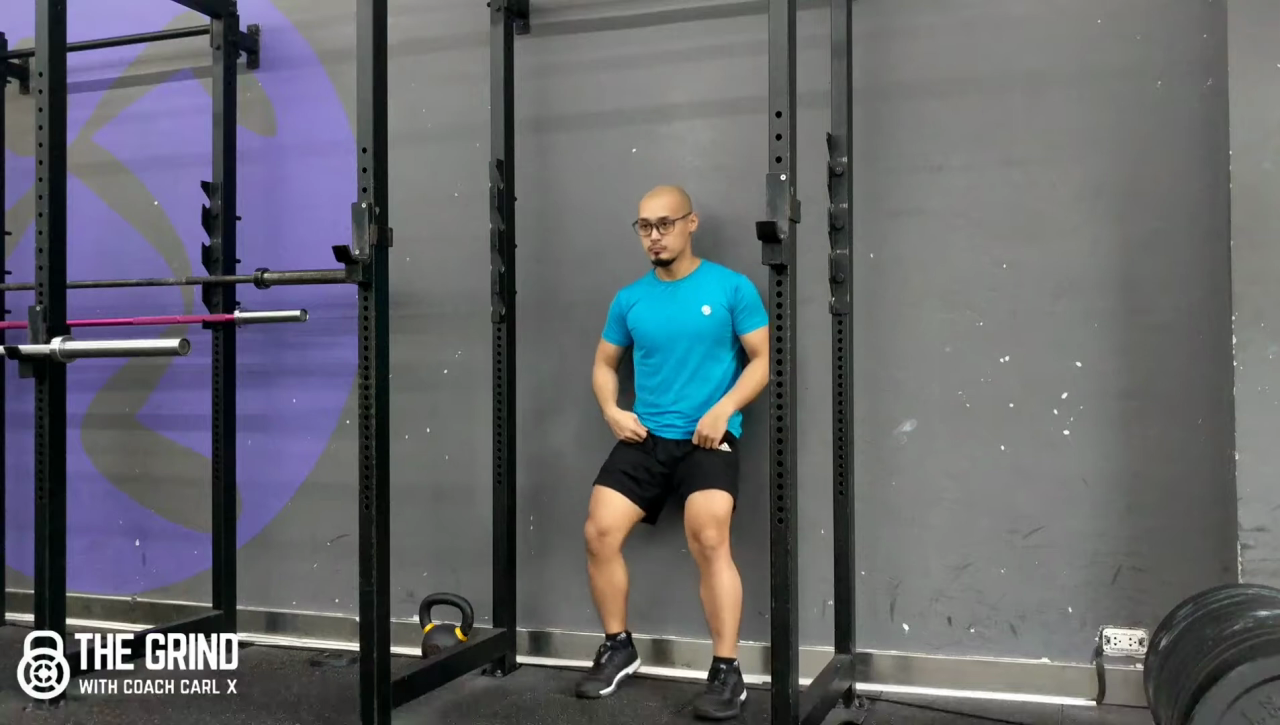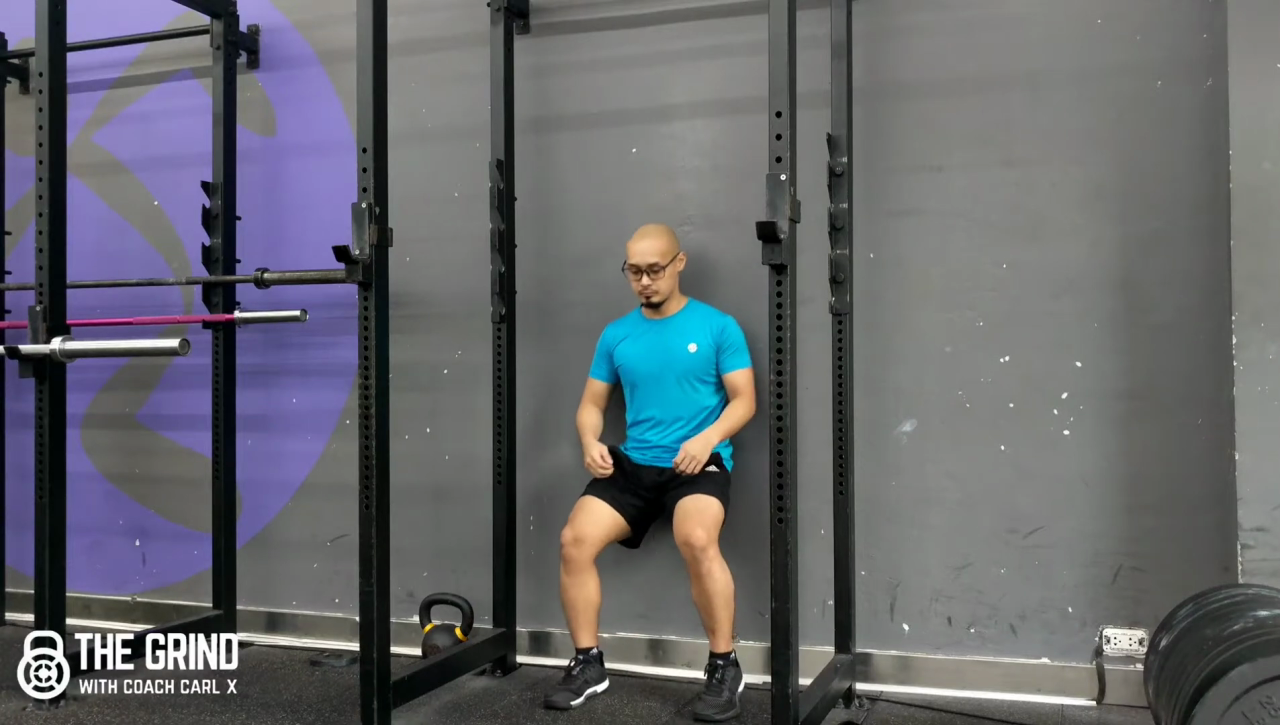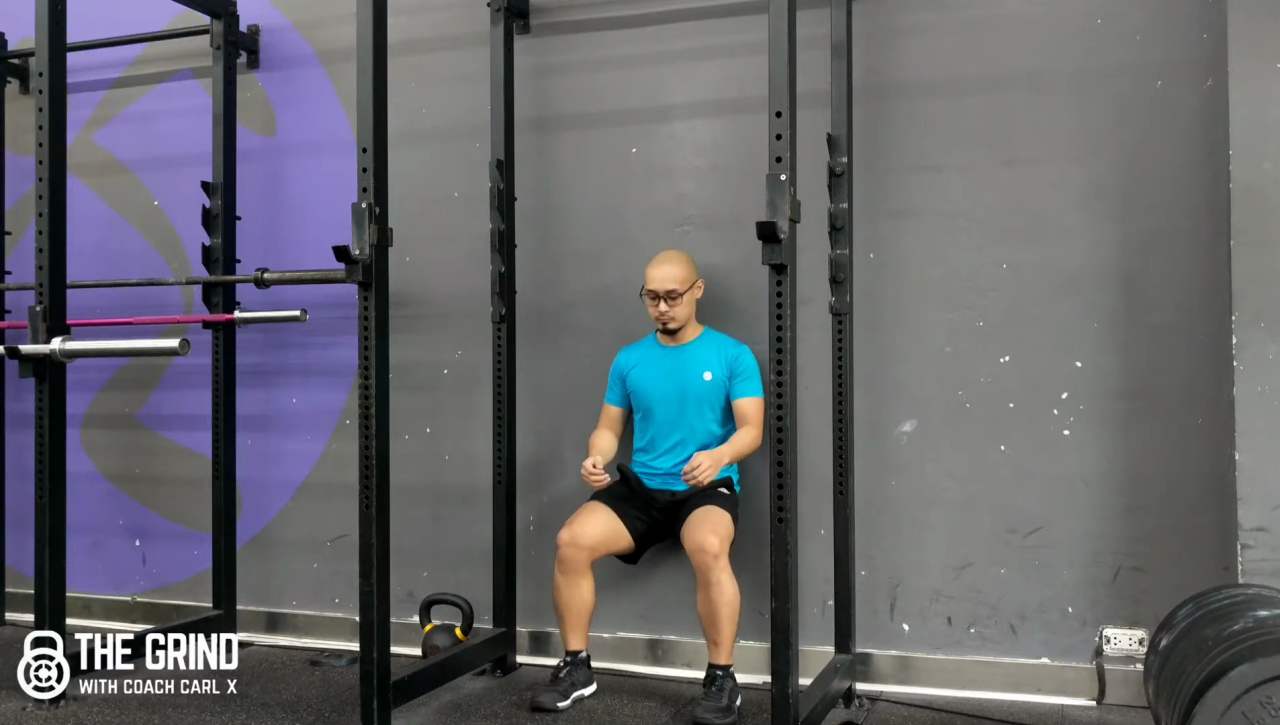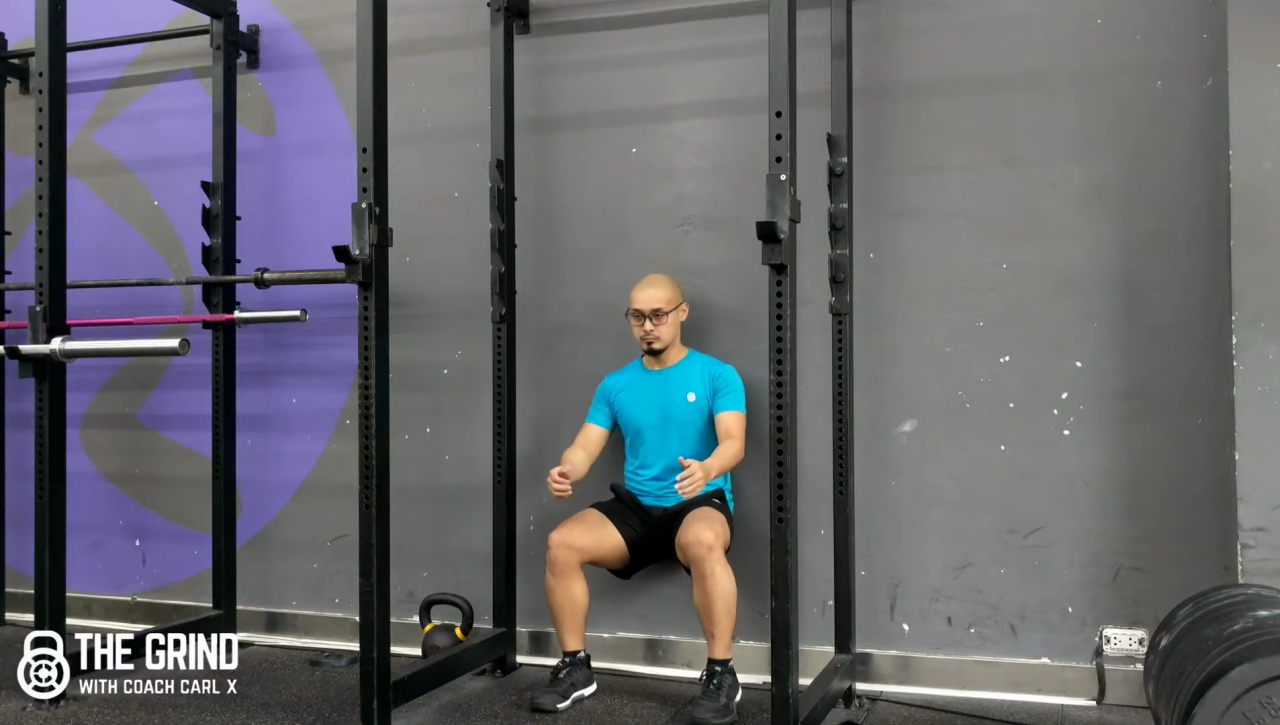
dt=0.4s
person 1, frame 1
left shoulder: (732, 288)
right shoulder: (629, 298)
left elbow: (762, 359)
right elbow: (604, 363)
left wrist: (724, 409)
right wrist: (611, 410)
left hip: (707, 437)
right hip: (644, 438)
left knee: (709, 541)
right knee: (599, 533)
left ankle: (726, 671)
right ankle: (618, 647)
person 1, frame 2
left shoulder: (717, 327)
right shoulder: (616, 335)
left elbow: (744, 399)
right elbow: (592, 403)
left wrist: (707, 439)
right wrist: (591, 443)
left hip: (697, 462)
right hip: (632, 464)
left knee: (697, 541)
right knee: (574, 539)
left ankle: (723, 666)
right ankle: (588, 663)
person 1, frame 3
left shoulder: (732, 355)
right shoulder: (629, 360)
left elbow: (752, 428)
right elbow: (608, 428)
left wrist: (720, 455)
right wrist: (596, 459)
left hip: (705, 488)
right hip: (640, 486)
left knee: (707, 548)
right knee: (572, 540)
left ankle: (722, 678)
right ankle: (575, 666)
person 1, frame 4
left shoulder: (717, 375)
right shoulder: (615, 384)
left elbow: (734, 441)
right elbow: (585, 447)
left wrist: (708, 469)
right wrist: (566, 471)
left hip: (699, 503)
right hip: (636, 506)
left knee: (703, 542)
right knee: (561, 543)
left ankle: (721, 675)
right ankle: (575, 667)
